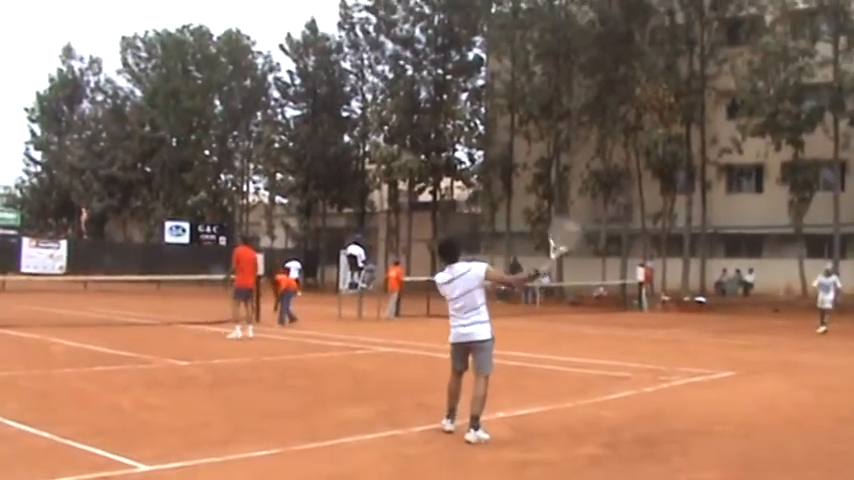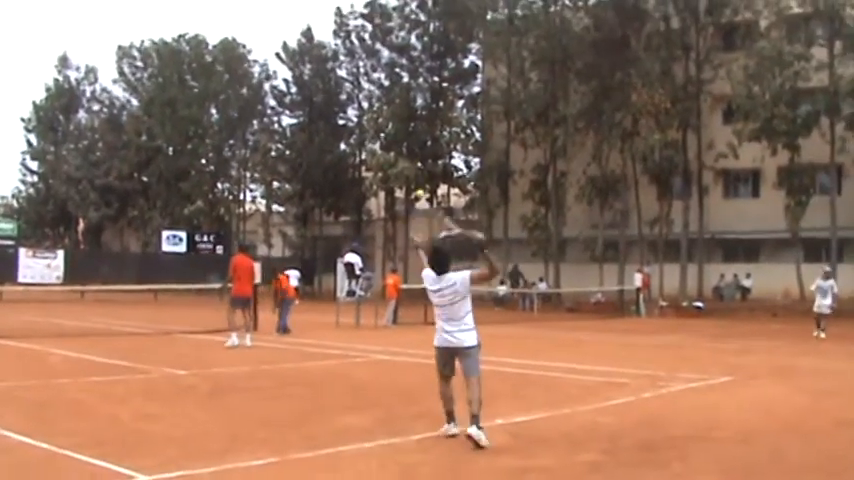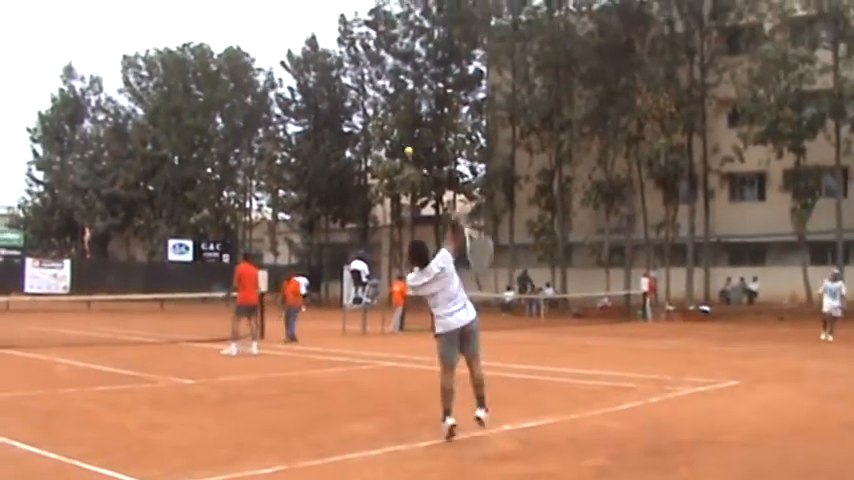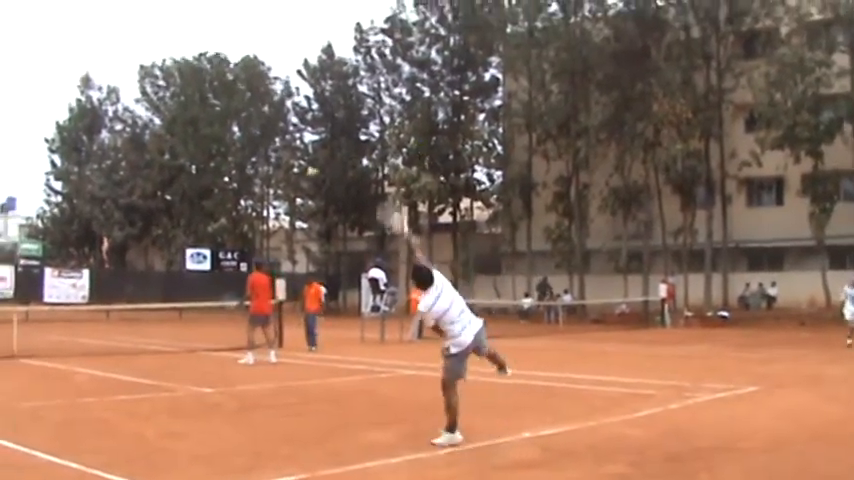
dt=0.2s
person 1, frame 1
left shoulder: (440, 279)
right shoulder: (477, 269)
right elbow: (510, 281)
right wrist: (532, 275)
left hip: (458, 334)
right hip: (481, 333)
left knee: (456, 374)
right knee: (481, 378)
left ankle: (449, 419)
right ankle: (474, 428)
person 1, frame 2
left shoulder: (429, 280)
right shoulder: (461, 279)
left elbow: (425, 259)
right elbow: (492, 273)
left wrist: (421, 247)
right wrist: (483, 248)
left hip: (443, 341)
right hip: (467, 340)
left knee: (445, 380)
right knee: (473, 382)
left ankle: (451, 423)
right ankle: (474, 424)
person 1, frame 3
left shoulder: (413, 281)
right shoulder: (442, 263)
right elbow: (457, 238)
left hip: (445, 326)
right hip: (467, 319)
left knee: (447, 372)
right knee: (474, 364)
left ankle: (448, 418)
right ankle: (481, 408)
person 1, frame 4
left shoulder: (424, 307)
right shoulder: (437, 278)
left elbow: (440, 332)
right elbow: (424, 264)
right wrist: (415, 247)
left hip: (458, 343)
right hip: (475, 327)
left knee: (448, 385)
right knee: (484, 350)
left ankle: (451, 432)
right ankle: (502, 367)
